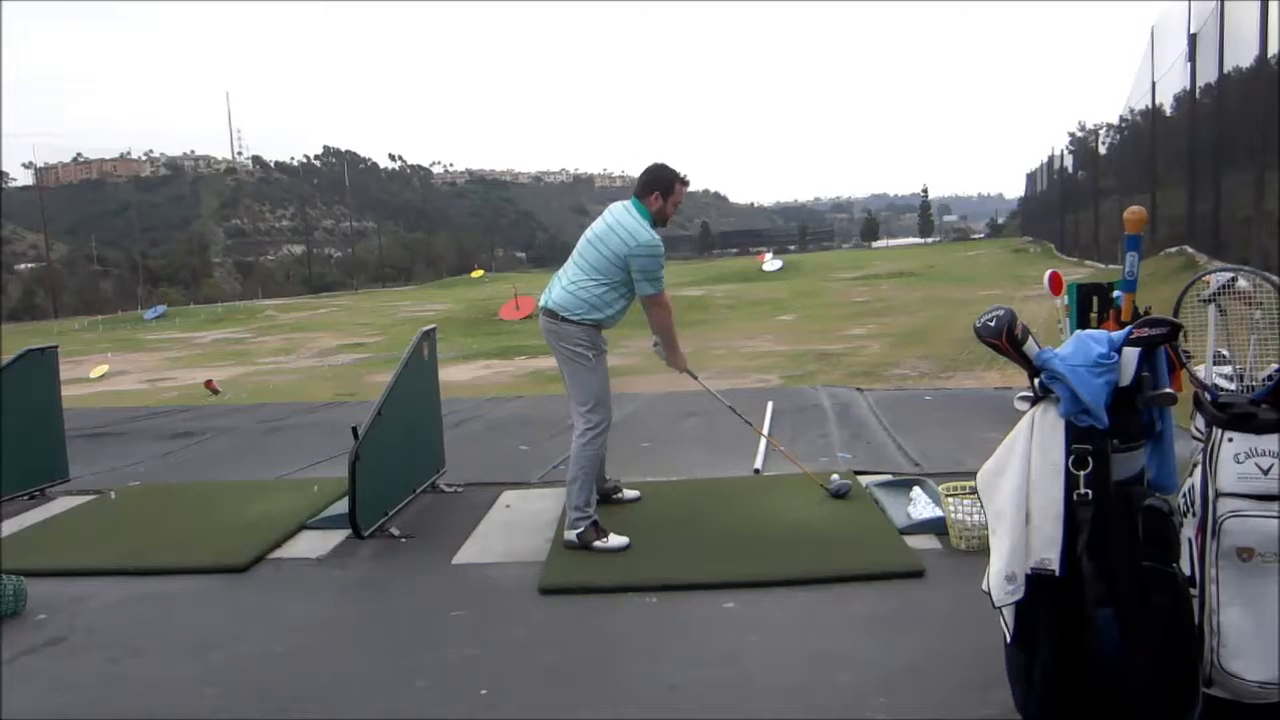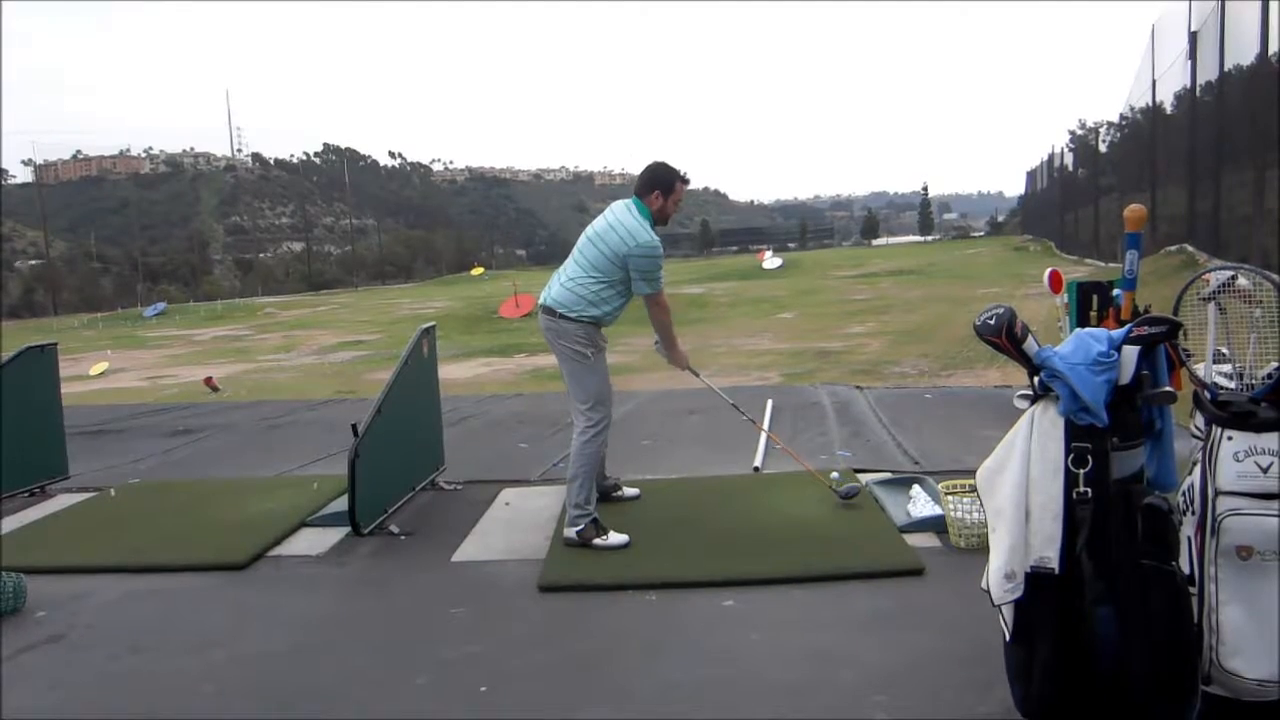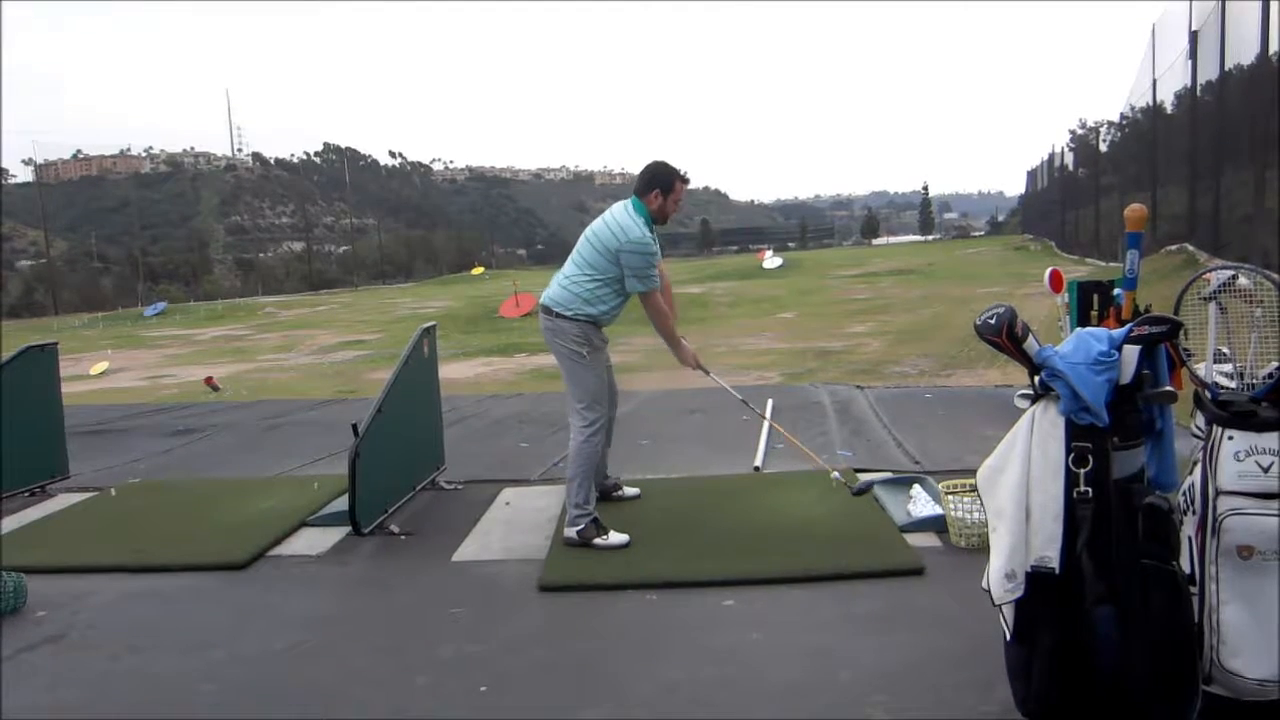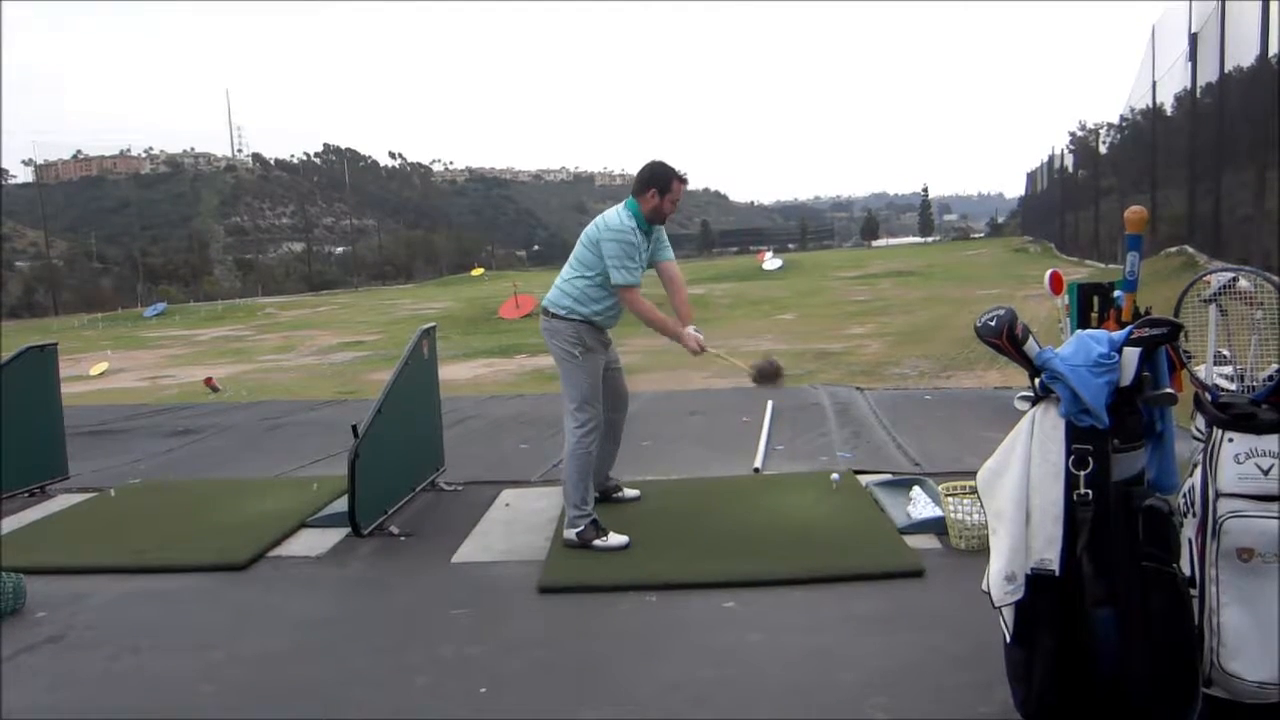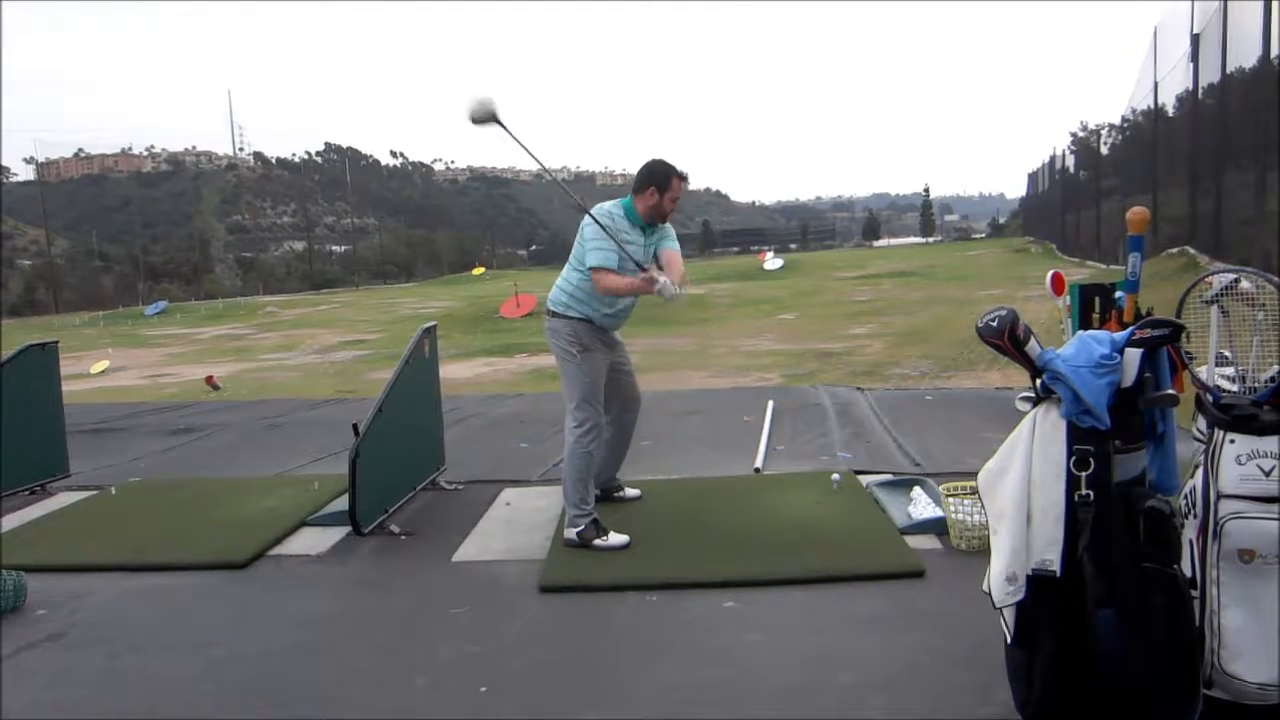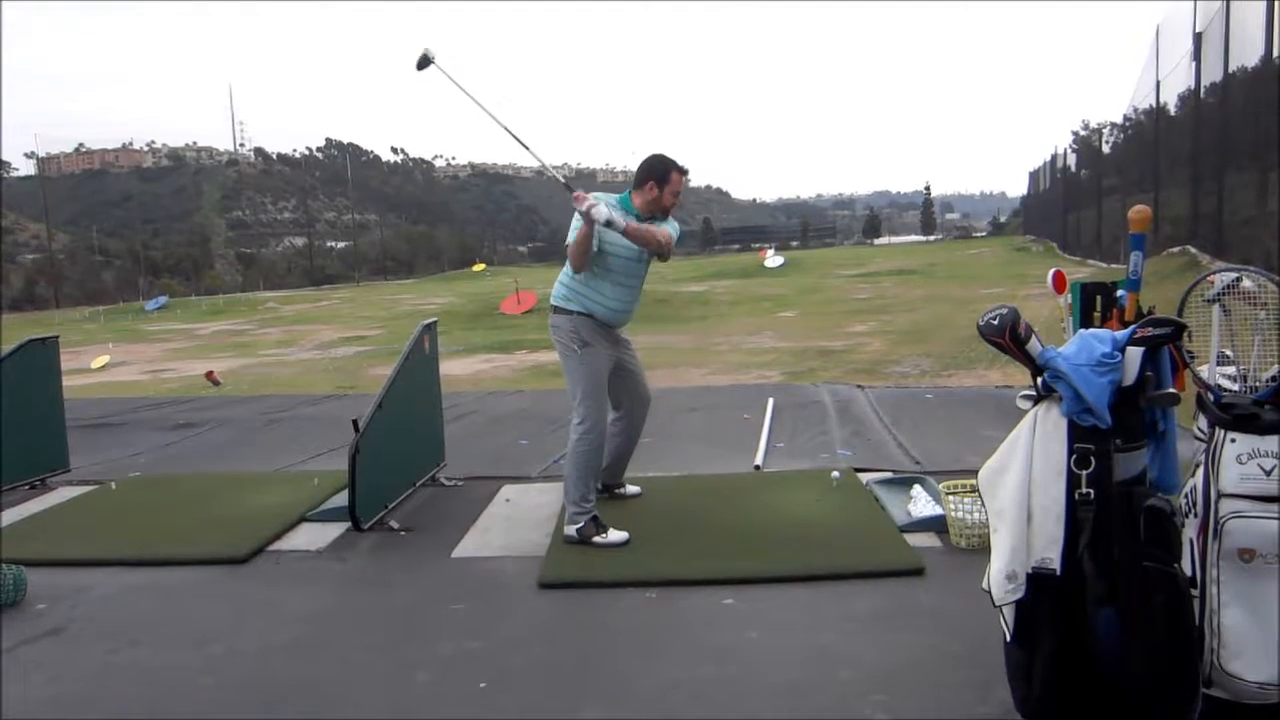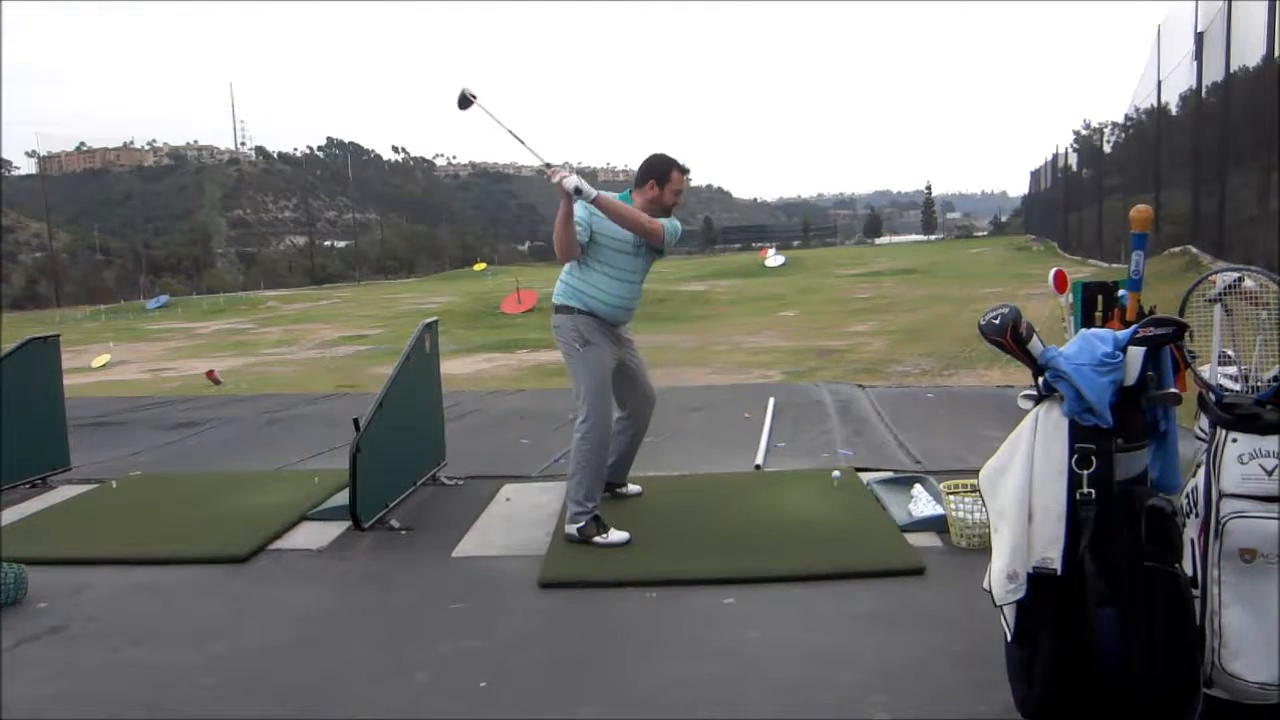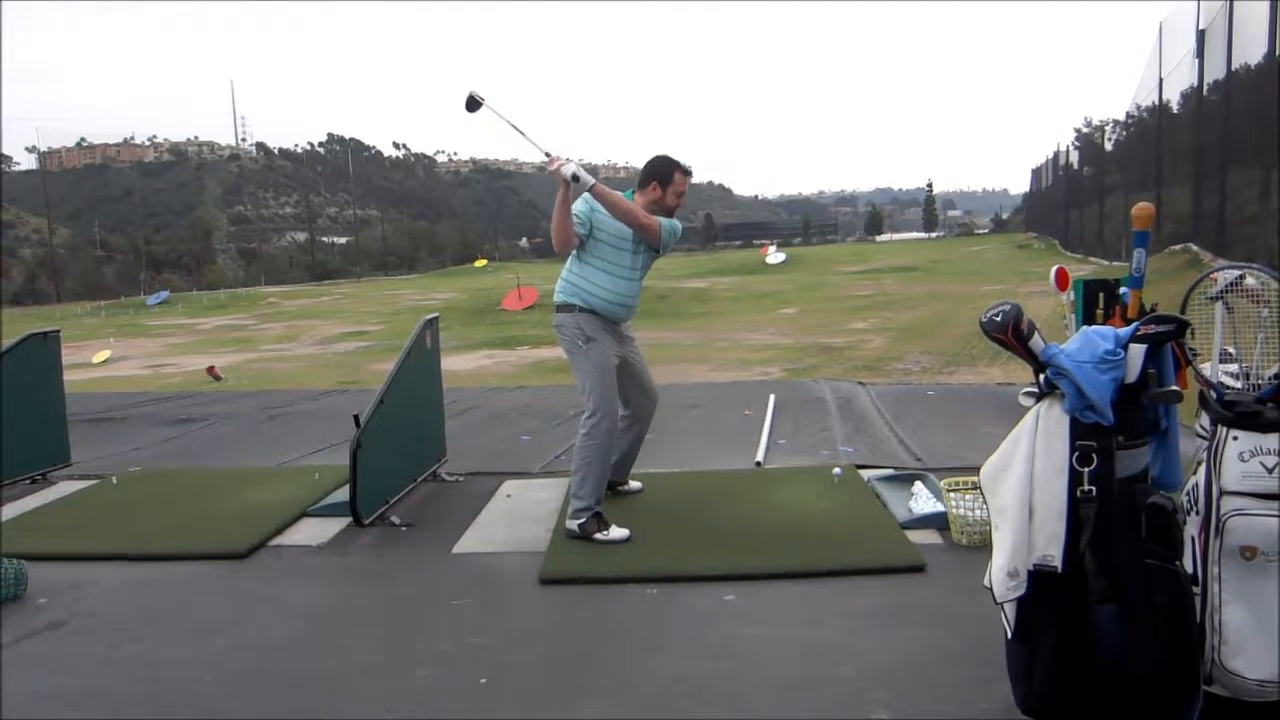
dt=0.5s
person 1, frame 1
left shoulder: (620, 211)
right shoulder: (645, 241)
right elbow: (658, 305)
left wrist: (659, 337)
right wrist: (673, 352)
left hip: (560, 315)
right hip: (574, 326)
left knee: (596, 410)
right knee: (592, 420)
left ankle: (598, 485)
right ankle: (579, 525)
person 1, frame 2
left shoulder: (622, 210)
right shoulder: (644, 241)
left elbow: (651, 296)
right elbow: (656, 304)
left wrist: (662, 338)
right wrist: (673, 350)
left hip: (562, 313)
right hip: (573, 324)
left knee: (597, 405)
right knee: (593, 418)
left ankle: (598, 482)
right ankle: (579, 522)
person 1, frame 3
left shoulder: (632, 216)
right shoulder: (634, 236)
left elbow: (661, 280)
right elbow: (652, 304)
left wrist: (676, 335)
right wrist: (679, 348)
left hip: (578, 320)
right hip: (571, 324)
left knee: (605, 402)
right knee: (589, 418)
left ankle: (598, 482)
right ankle: (579, 522)
person 1, frame 4
left shoulder: (651, 228)
right shoulder: (618, 229)
left elbow: (672, 279)
right elbow: (632, 300)
left wrist: (689, 327)
right wrist: (680, 337)
left hip: (591, 326)
right hip: (569, 325)
left knee: (614, 404)
right knee: (585, 420)
left ankle: (599, 483)
right ankle: (579, 524)
person 1, frame 5
left shoulder: (661, 230)
right shoulder: (604, 218)
left elbow: (675, 263)
right elbow: (603, 285)
left wrist: (669, 283)
right wrist: (641, 284)
left hip: (603, 329)
right hip: (573, 326)
left knee: (626, 403)
right knee: (586, 420)
left ankle: (603, 483)
right ankle: (579, 523)
person 1, frame 6
left shoulder: (664, 224)
right shoulder: (597, 204)
left elbow: (659, 244)
right elbow: (577, 264)
left wrist: (619, 224)
right wrist: (589, 225)
left hip: (611, 328)
right hip: (577, 322)
left knee: (635, 401)
right knee: (591, 416)
left ankle: (607, 479)
right ankle: (579, 520)
person 1, frame 7
left shoulder: (669, 227)
right shoulder: (591, 208)
left elbow: (641, 226)
right elbow: (565, 254)
left wrist: (590, 193)
right wrist: (568, 200)
left hip: (615, 327)
right hip: (579, 322)
left knee: (640, 402)
right knee: (596, 415)
left ankle: (610, 478)
right ankle: (581, 519)
person 1, frame 8
left shoulder: (670, 228)
right shoulder: (592, 204)
left elbow: (639, 221)
right elbow: (562, 245)
left wrist: (589, 183)
right wrist: (565, 190)
left hip: (616, 325)
right hip: (581, 320)
left knee: (643, 400)
right knee: (602, 412)
left ankle: (612, 476)
right ankle: (583, 515)
